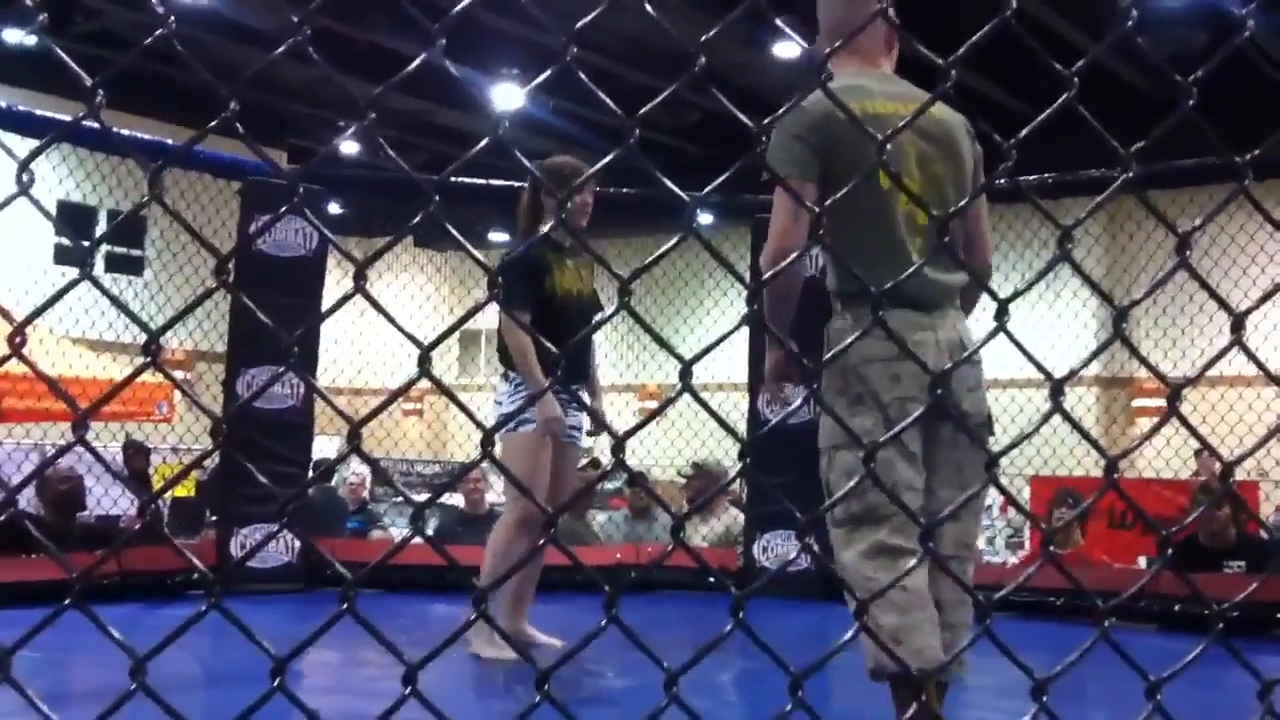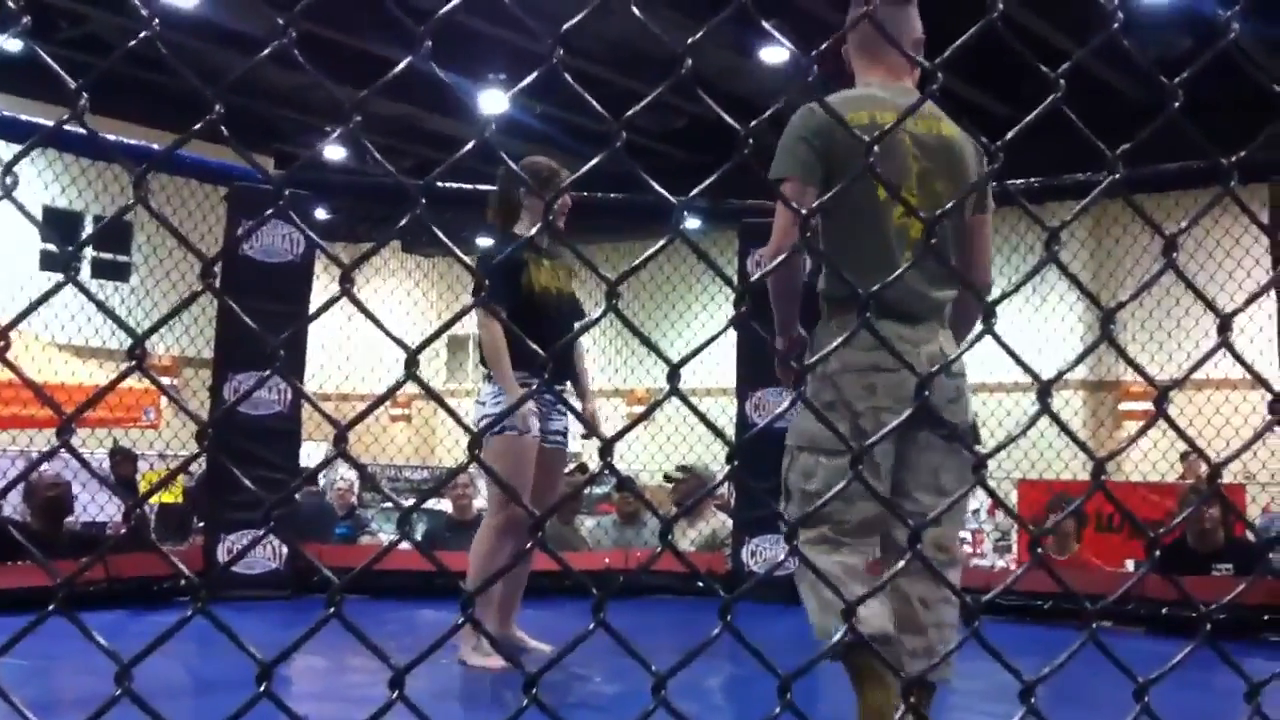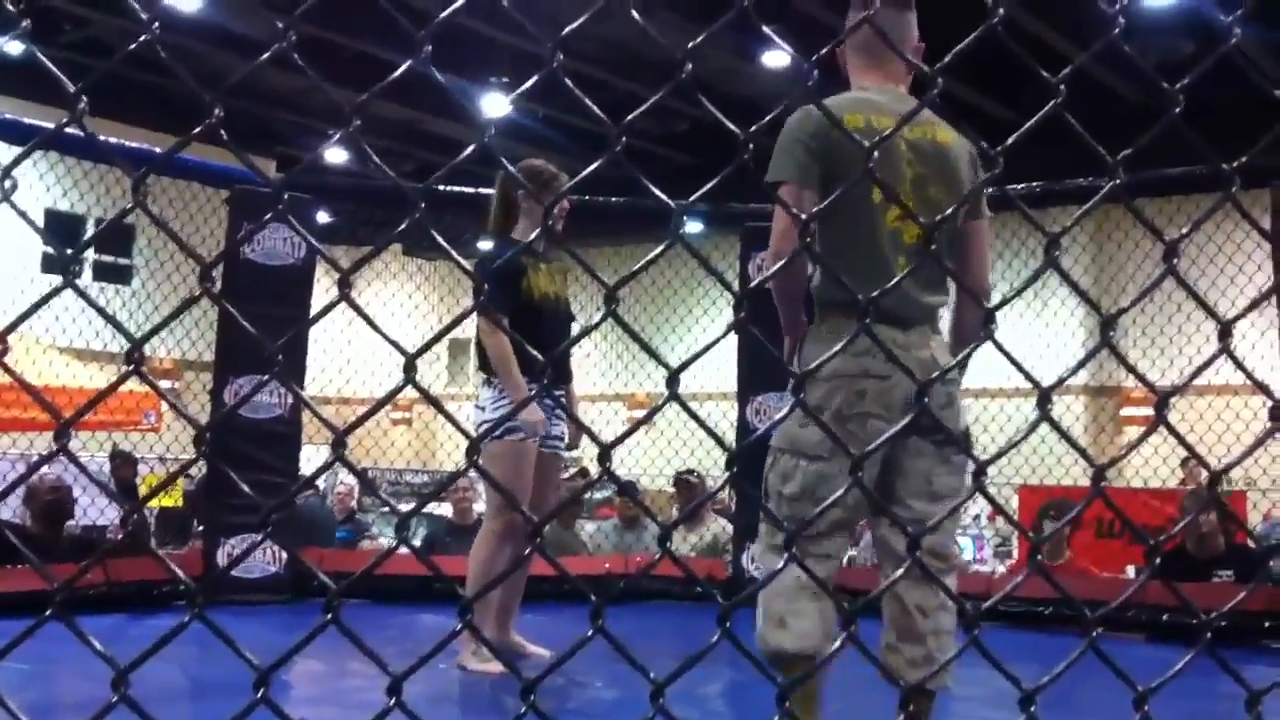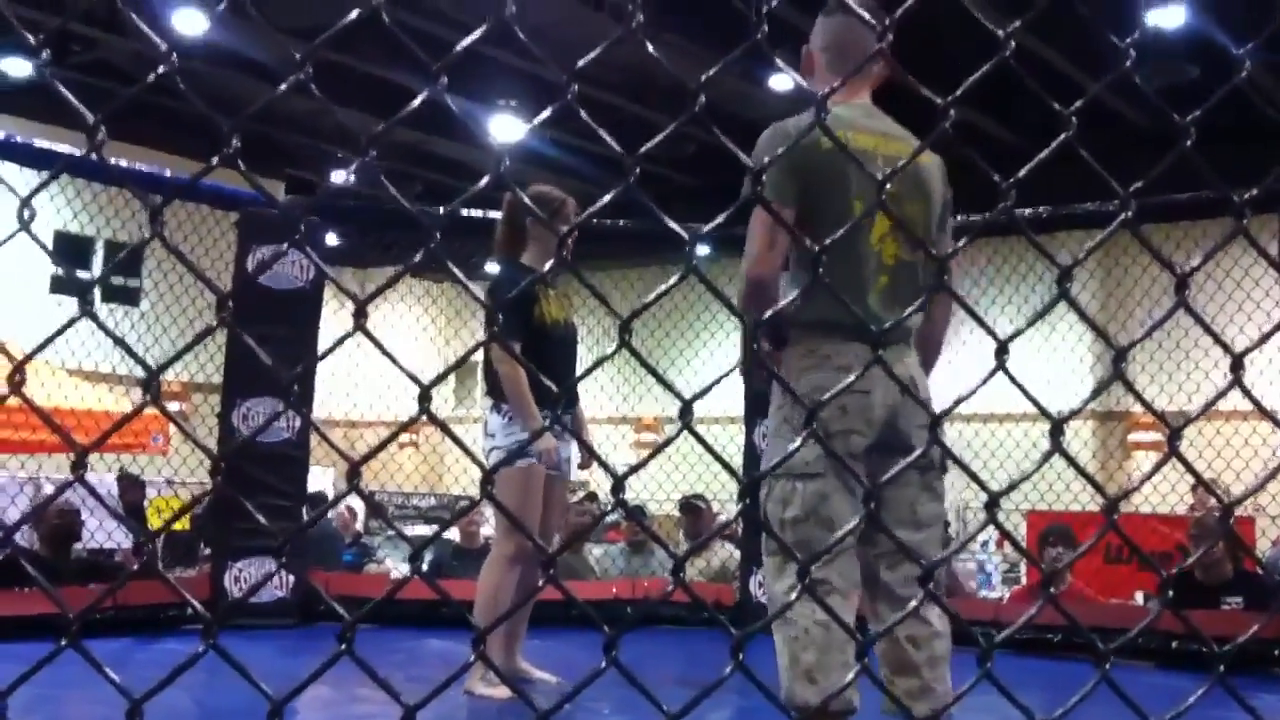
dt=0.4s
person 1, frame 1
left shoulder: (811, 114)
right shoulder: (951, 121)
left elbow: (784, 247)
right elbow: (980, 260)
left wrist: (776, 339)
left hip: (871, 340)
right hip: (951, 341)
left knee: (877, 537)
right knee: (947, 538)
person 1, frame 2
left shoulder: (819, 119)
right shoulder: (962, 140)
left elbow: (783, 248)
right elbow: (978, 277)
left wrist: (787, 334)
left hip: (853, 348)
right hip: (935, 356)
left knee: (828, 532)
right knee: (928, 543)
person 1, frame 3
left shoulder: (817, 121)
right shoulder: (957, 146)
left elbow: (783, 250)
right elbow: (977, 285)
left wrist: (796, 330)
left hip: (845, 353)
right hip: (926, 358)
left knee: (795, 538)
right knee: (924, 551)
person 1, frame 4
left shoulder: (791, 139)
right shoulder: (925, 159)
left elbow: (761, 271)
right elbow: (940, 299)
left wrist: (760, 341)
left hip: (820, 369)
right hip: (901, 376)
left knee: (809, 565)
right knee: (909, 571)
person 2, frame 1
left shoulder: (581, 260)
right shoulder: (527, 254)
right elbow: (514, 329)
left wrist: (594, 395)
right wrist: (541, 396)
left hip: (568, 396)
right hip: (528, 393)
left knee: (554, 515)
right knee: (525, 509)
left ankle: (516, 620)
right ankle: (481, 623)
person 2, frame 2
left shoulder: (559, 260)
right shoulder: (504, 253)
right elbow: (490, 325)
left wrist: (586, 395)
right wrist: (512, 393)
left hip: (552, 397)
right hip: (513, 393)
left knee: (537, 518)
right knee: (507, 514)
left ankle: (505, 625)
right ankle: (473, 634)
person 2, frame 3
left shoulder: (554, 265)
right shoulder: (502, 258)
right elbow: (492, 331)
left wrist: (571, 408)
right wrist: (523, 400)
left hip: (549, 401)
right hip: (511, 399)
left knee: (535, 525)
right knee: (506, 519)
left ankle: (502, 630)
right ankle: (472, 639)
person 2, frame 4
left shoulder: (553, 288)
right shoulder: (512, 283)
right elbow: (505, 359)
left wrist: (580, 429)
right wrist: (536, 429)
left hip: (554, 428)
right hip: (518, 425)
left knee: (540, 550)
right knee: (513, 544)
left ankle: (509, 657)
right ankle: (479, 665)
